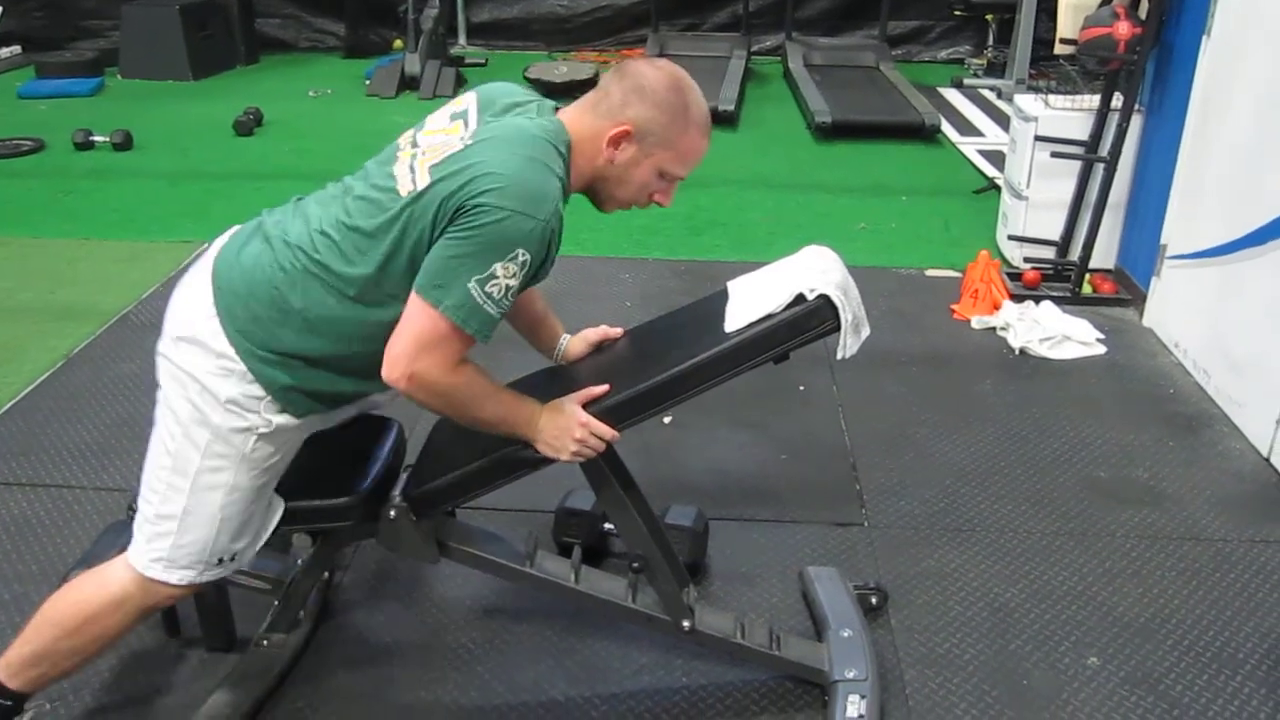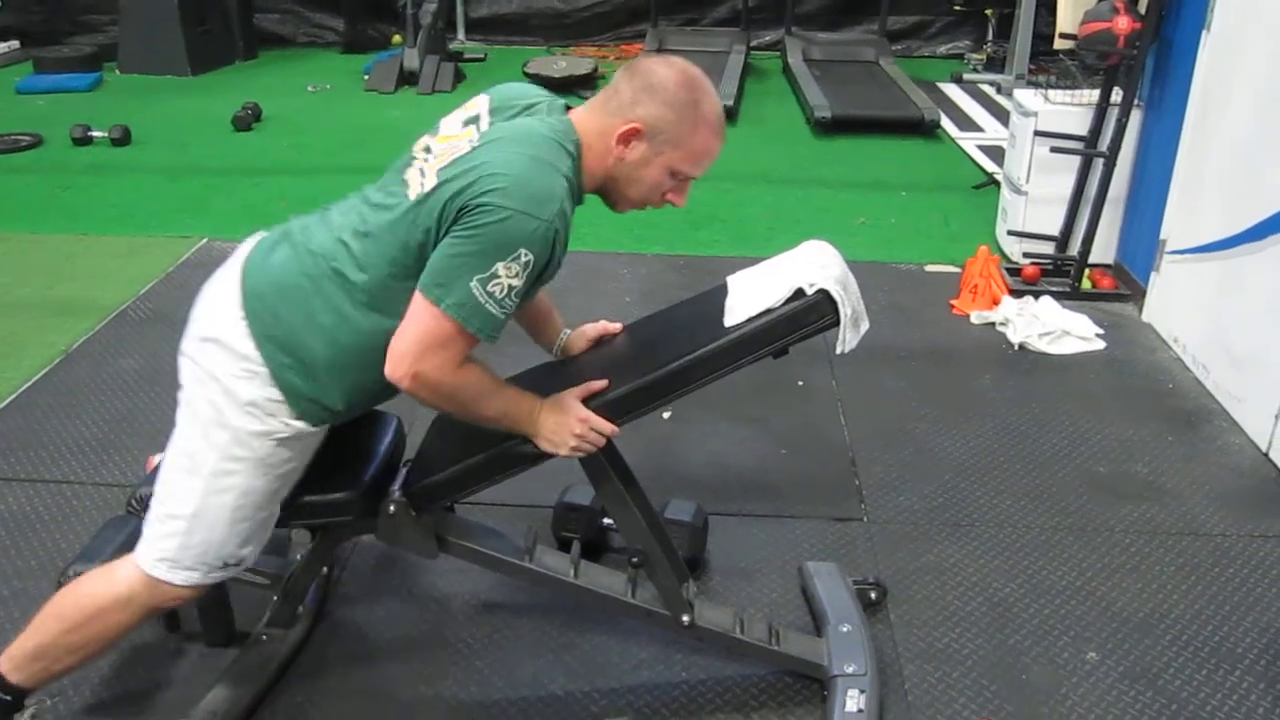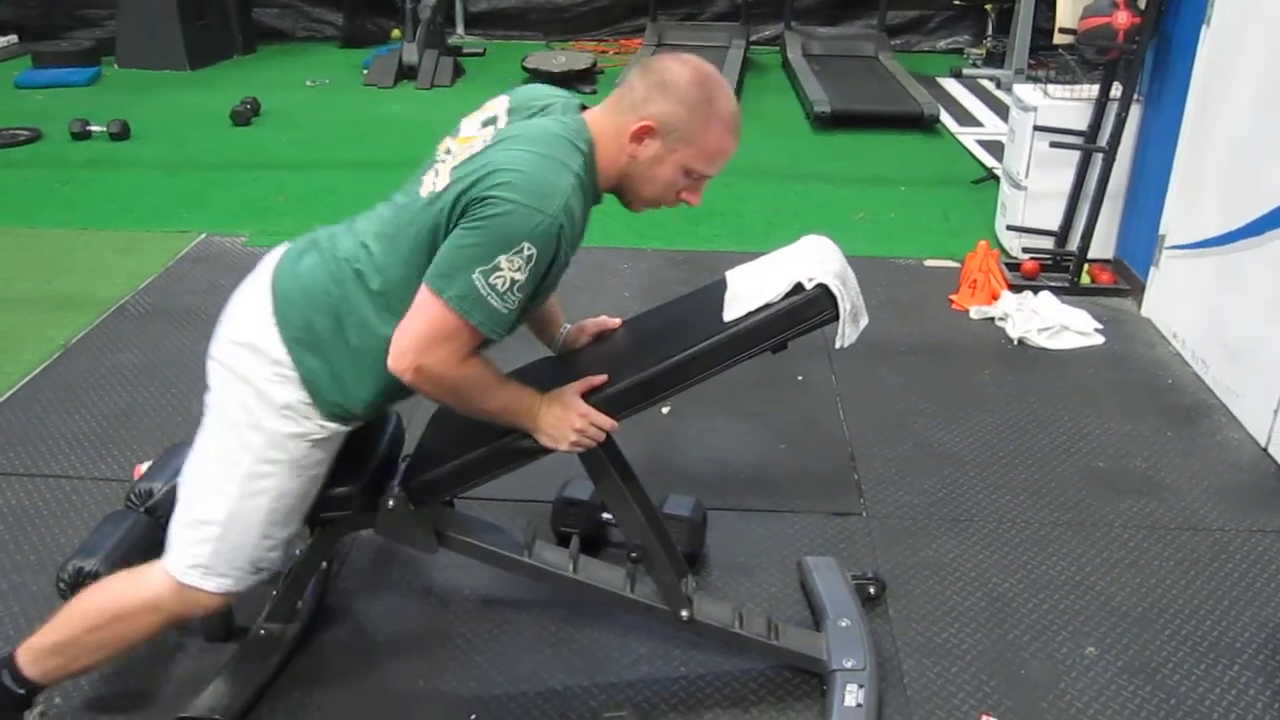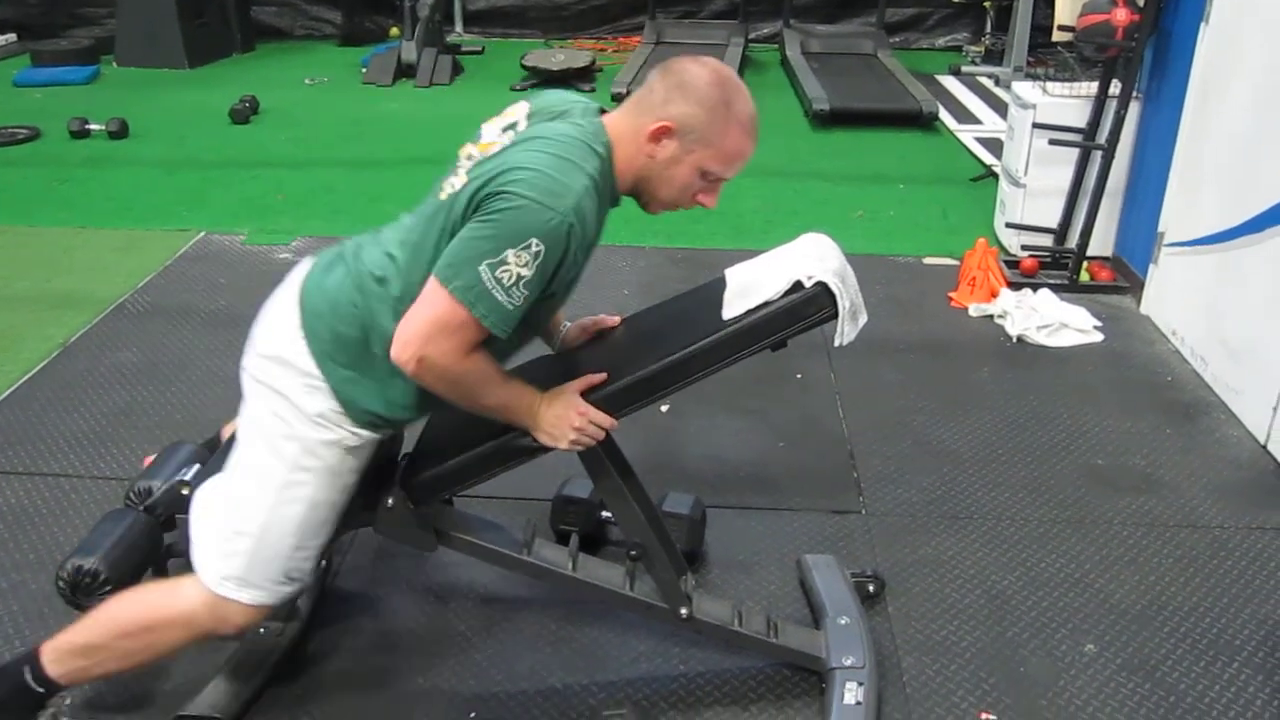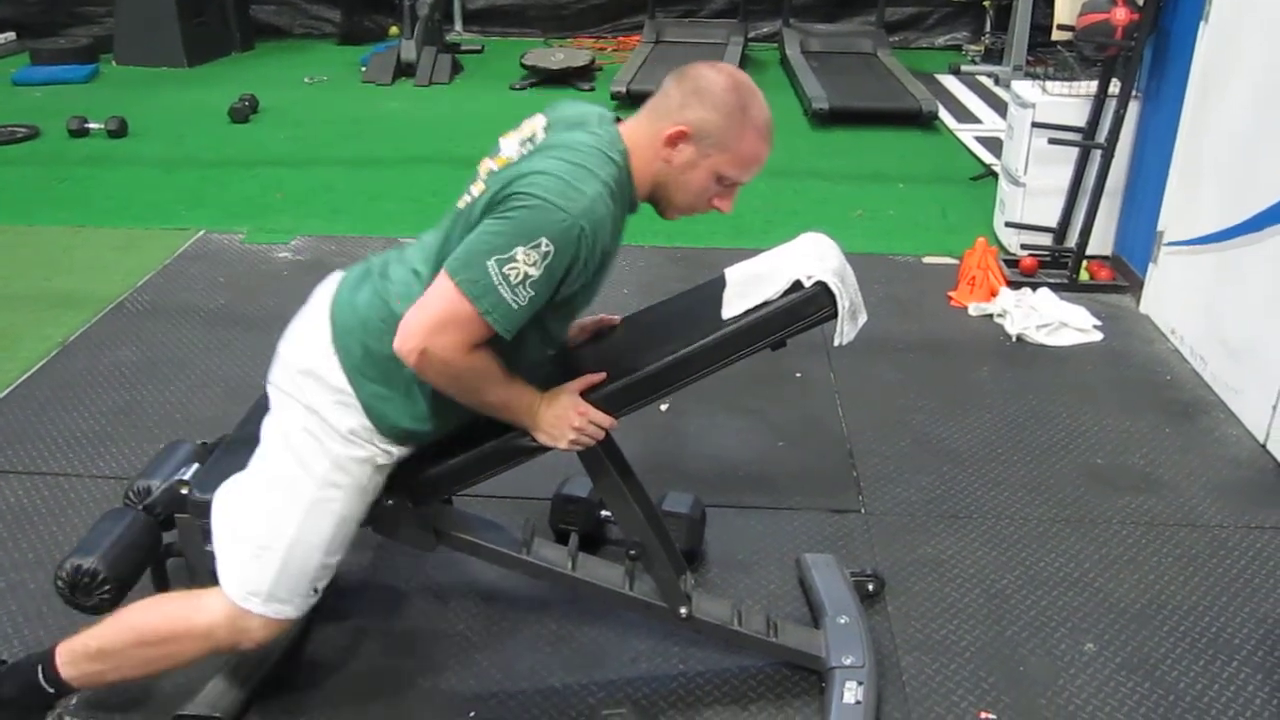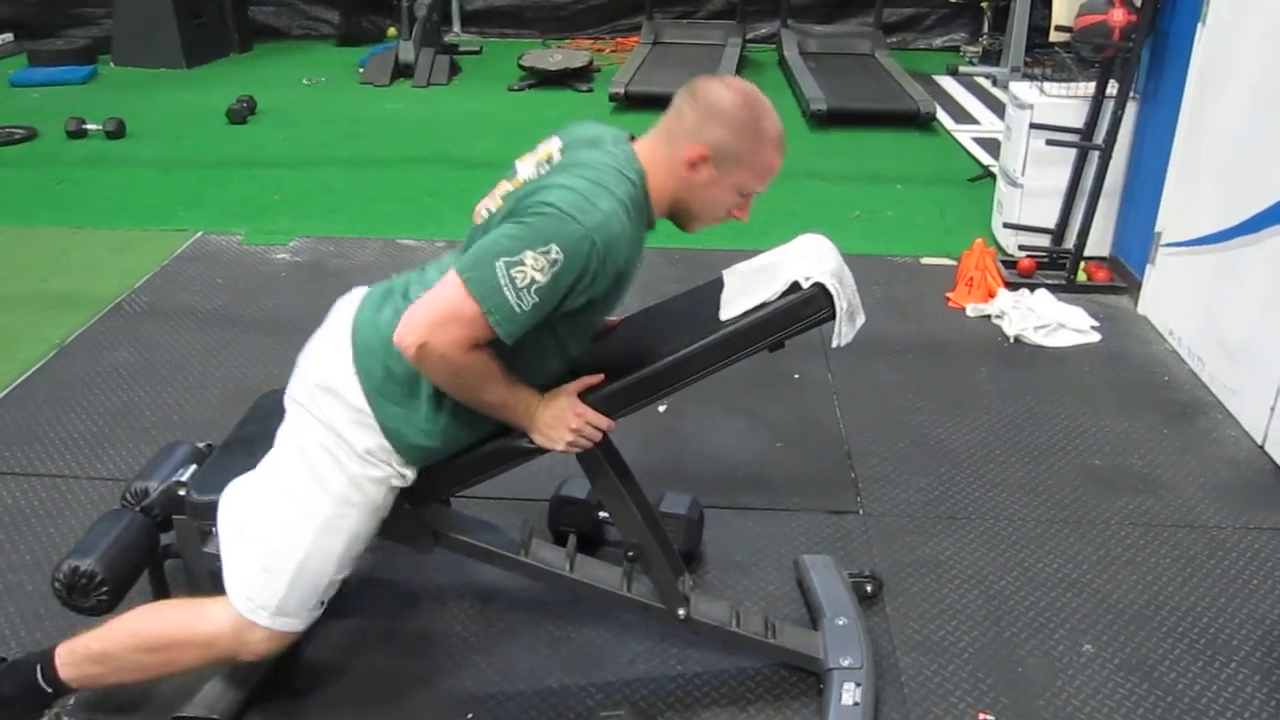
dt=0.1s
person 1, frame 1
left shoulder: (511, 104)
right shoulder: (522, 201)
right elbow: (413, 366)
left wrist: (558, 344)
right wrist: (537, 424)
left hip: (255, 269)
right hip: (249, 358)
right knee: (165, 575)
person 1, frame 2
left shoulder: (524, 105)
right shoulder: (528, 201)
right elbow: (418, 365)
left wrist: (560, 340)
right wrist: (538, 420)
left hip: (273, 277)
right hip: (265, 364)
right knee: (171, 576)
left ankle: (178, 464)
person 1, frame 3
left shoulder: (547, 107)
right shoulder: (538, 201)
right elbow: (420, 357)
left wrist: (557, 331)
right wrist: (538, 415)
left hip: (307, 290)
right hip: (304, 363)
right knee: (201, 584)
left ankle: (179, 471)
person 1, frame 4
left shoulder: (567, 111)
right shoulder: (552, 200)
right elbow: (424, 351)
left wrist: (560, 332)
right wrist: (538, 413)
left hip: (330, 299)
right hip: (327, 375)
right knee: (231, 600)
person 1, frame 5
left shoulder: (585, 123)
right shoulder: (573, 209)
right elbow: (429, 344)
left wrist: (559, 328)
right wrist: (535, 412)
left hip: (358, 316)
right hip: (358, 390)
right knee: (254, 617)
person 1, frame 6
left shoulder: (601, 142)
right shoulder: (590, 221)
right elbow: (431, 340)
left wrist: (562, 334)
right wrist: (534, 414)
left hip: (368, 333)
right hip: (370, 409)
right knee: (257, 627)
